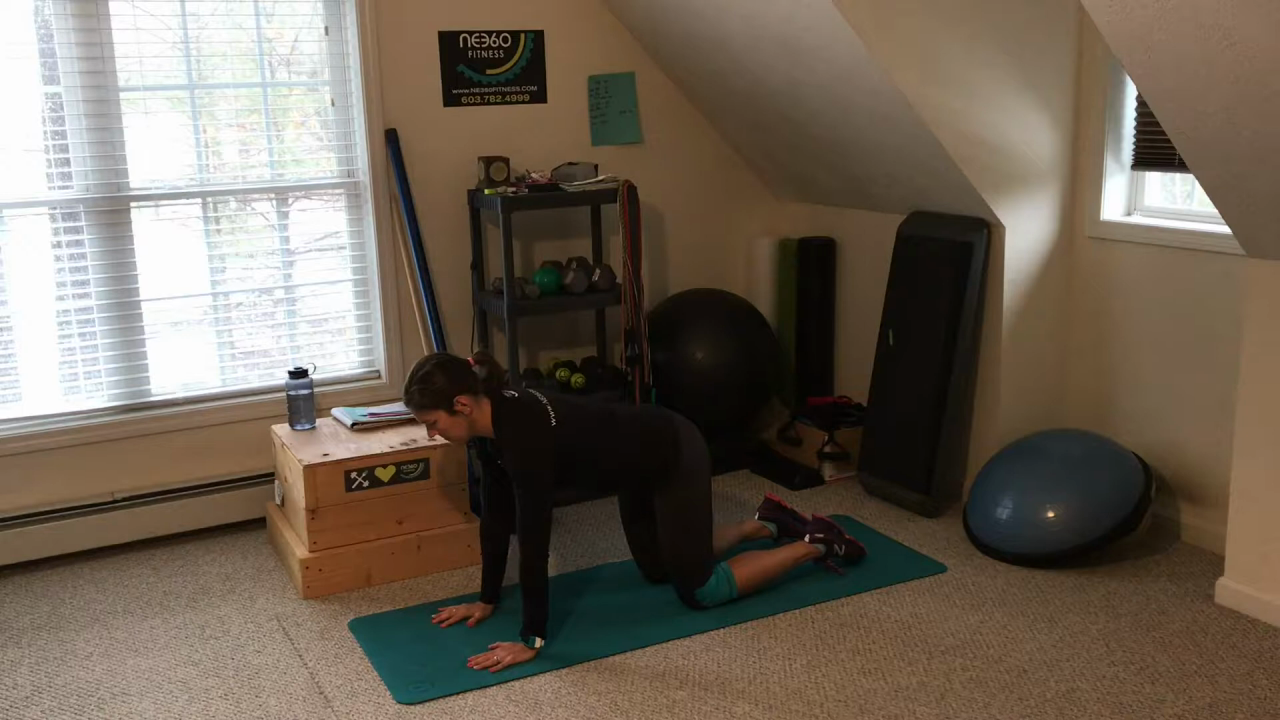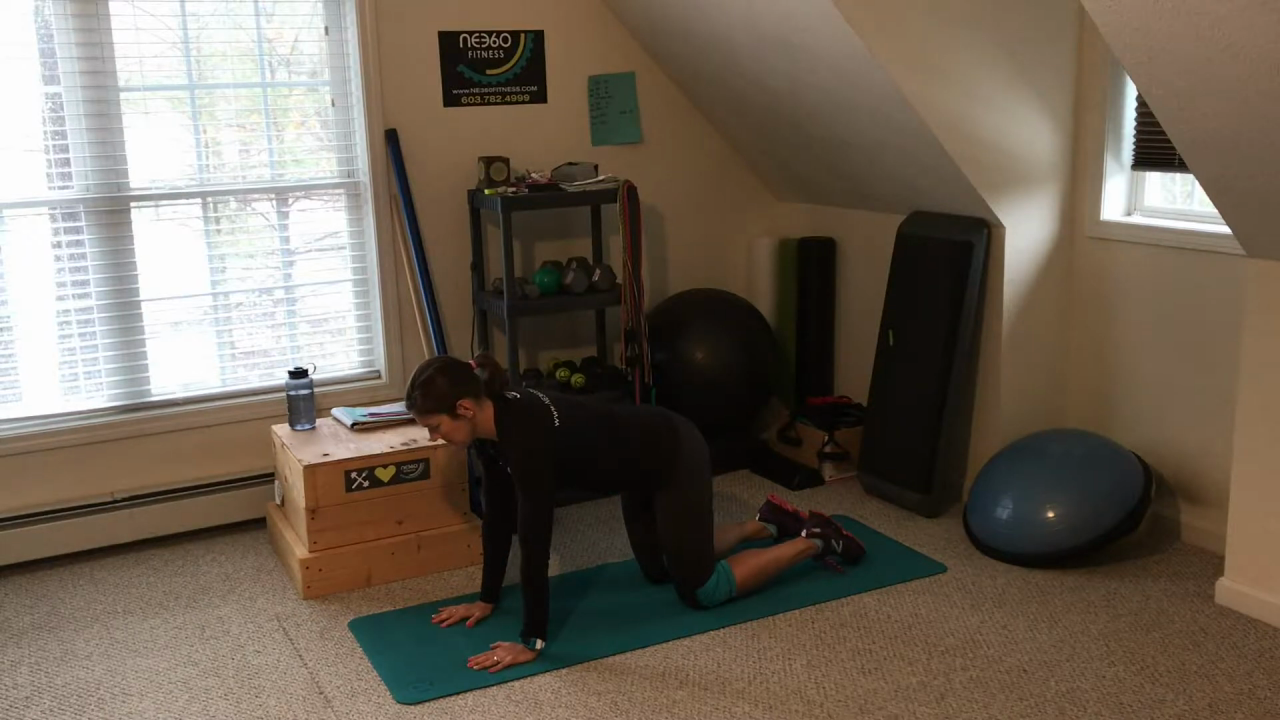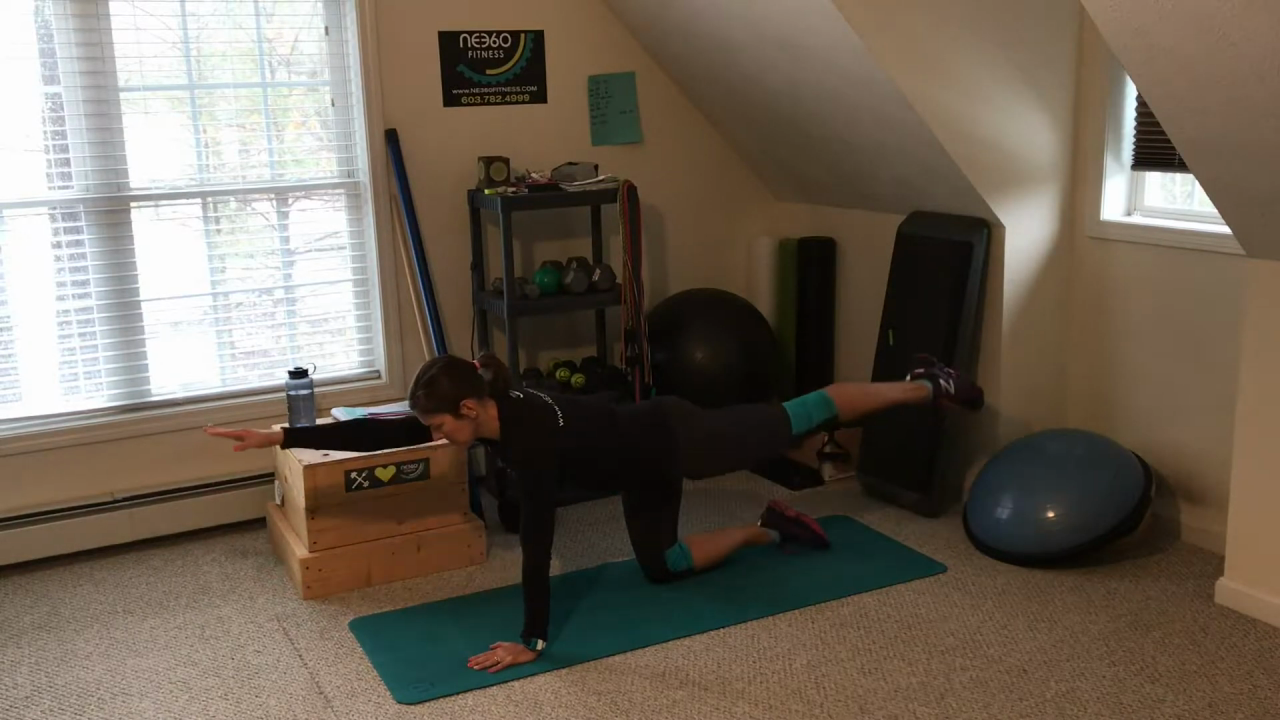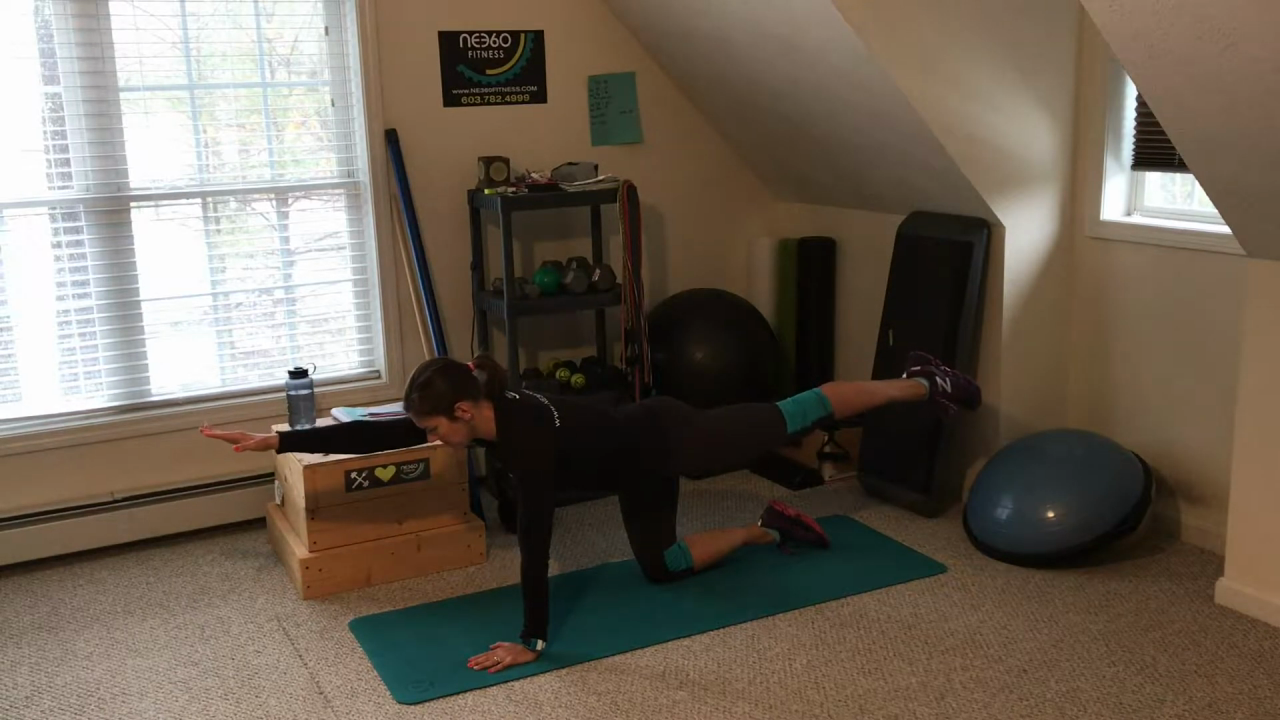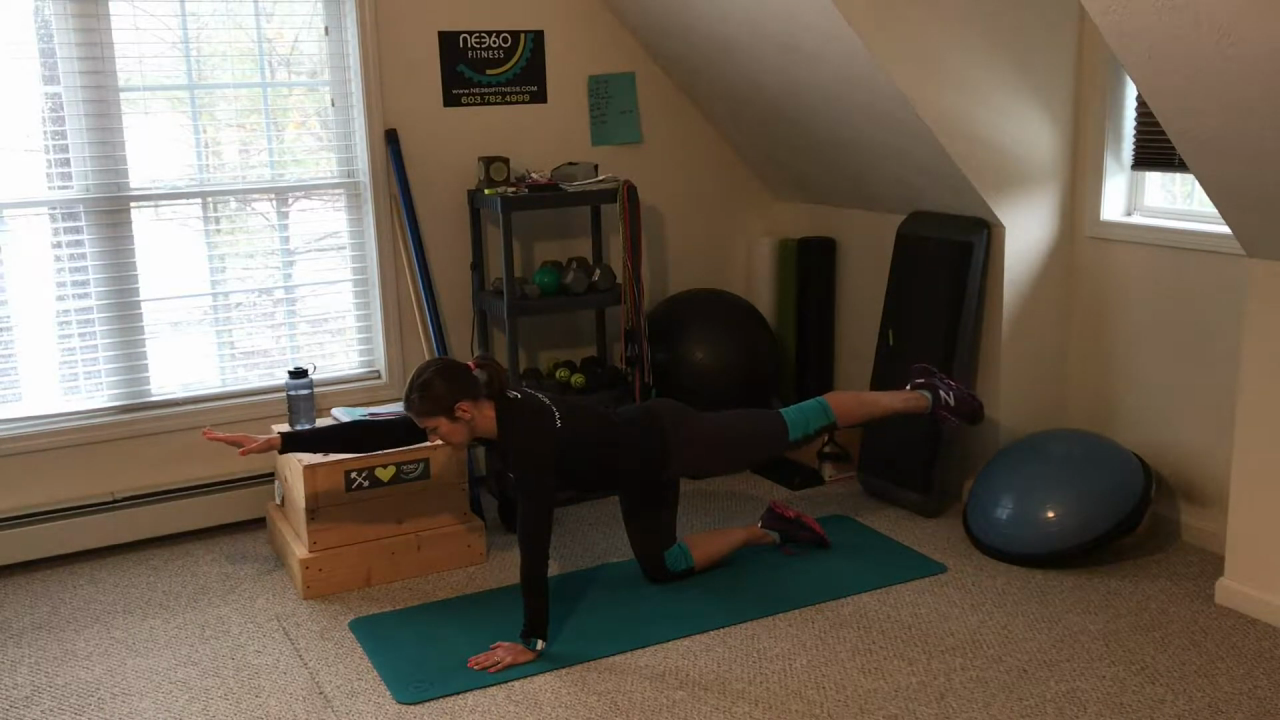
dt=1s
person 1, frame 1
left shoulder: (523, 431)
right shoulder: (495, 420)
left elbow: (533, 536)
right elbow: (496, 516)
left wrist: (531, 640)
right wrist: (486, 599)
left hip: (674, 456)
right hip: (641, 460)
left knee: (698, 590)
right knee: (658, 569)
left ankle: (815, 545)
right ankle: (766, 522)
person 1, frame 2
left shoulder: (525, 431)
right shoulder: (491, 425)
left elbow: (534, 538)
right elbow: (499, 516)
left wrist: (531, 641)
right wrist: (486, 599)
left hip: (673, 455)
right hip: (642, 460)
left knee: (699, 589)
right knee: (659, 570)
left ankle: (813, 541)
right ankle: (766, 523)
person 1, frame 3
left shoulder: (529, 432)
right shoulder: (477, 414)
left elbow: (537, 539)
right elbow: (379, 431)
left wrist: (533, 641)
right wrist: (278, 436)
left hip: (677, 442)
right hip: (646, 461)
left knee: (798, 418)
right knee: (661, 567)
left ankle: (926, 386)
right ankle: (769, 527)
person 1, frame 4
left shoulder: (527, 432)
right shoulder: (477, 414)
left elbow: (535, 538)
right elbow: (375, 434)
left wrist: (532, 640)
right wrist: (276, 439)
left hip: (671, 441)
right hip: (641, 465)
left knee: (797, 414)
right knee: (661, 567)
left ankle: (921, 384)
right ankle: (769, 527)
person 1, frame 5
left shoulder: (527, 432)
right shoulder: (477, 409)
left elbow: (535, 538)
right elbow: (380, 431)
left wrist: (532, 640)
right wrist: (278, 440)
left hip: (671, 442)
right hip: (642, 463)
left knee: (798, 423)
right knee: (660, 566)
left ankle: (924, 397)
right ankle: (768, 527)
